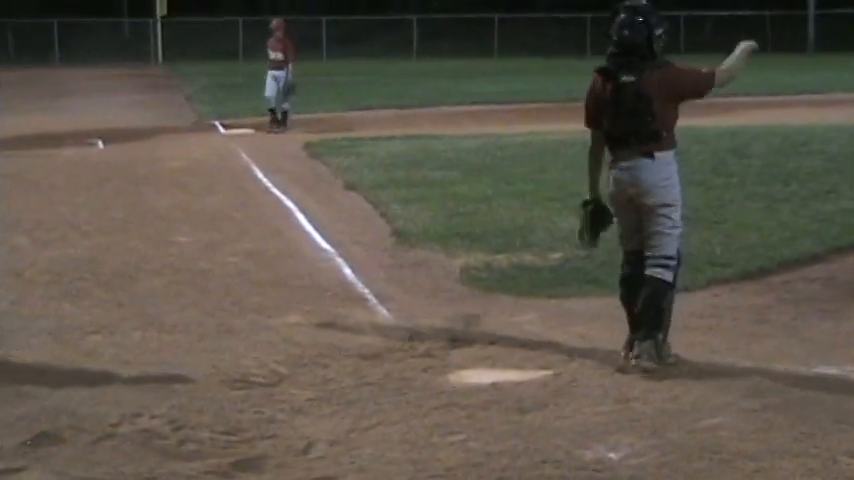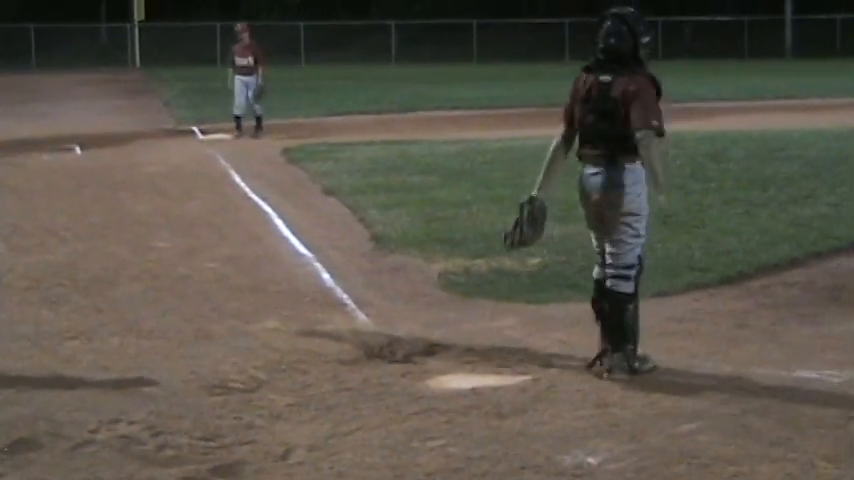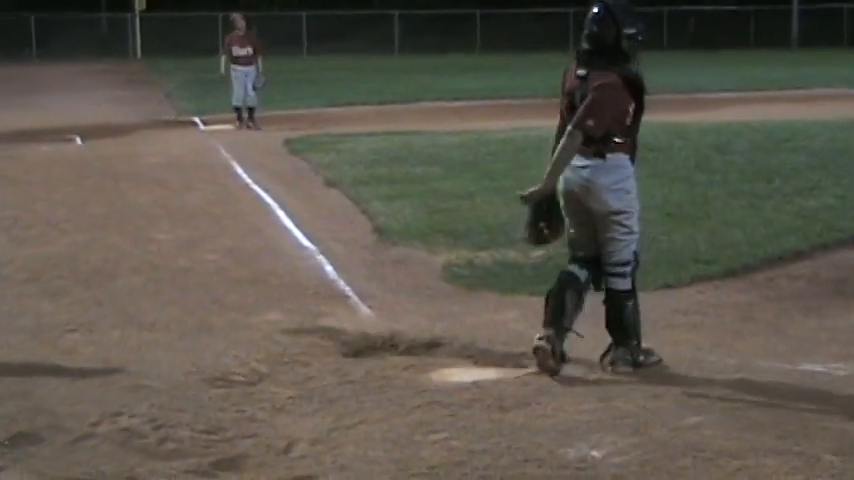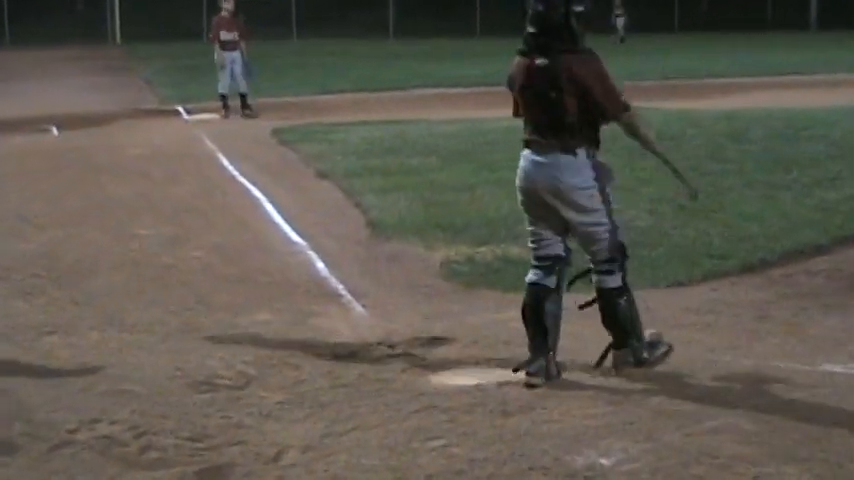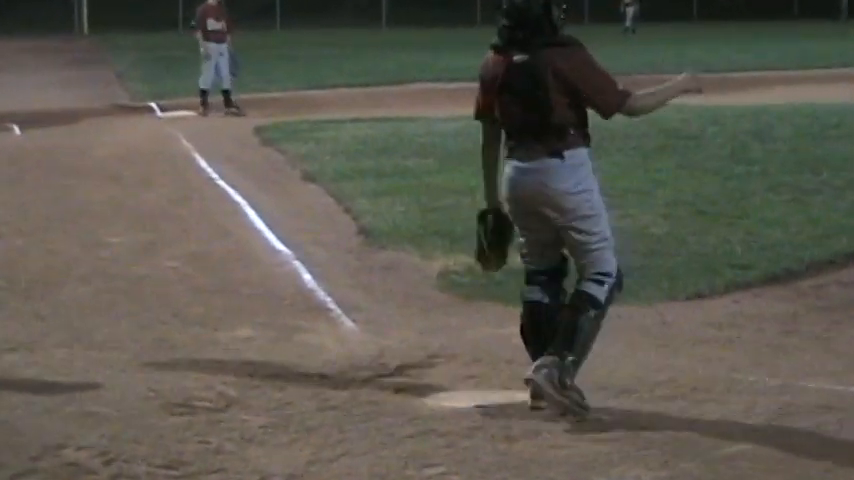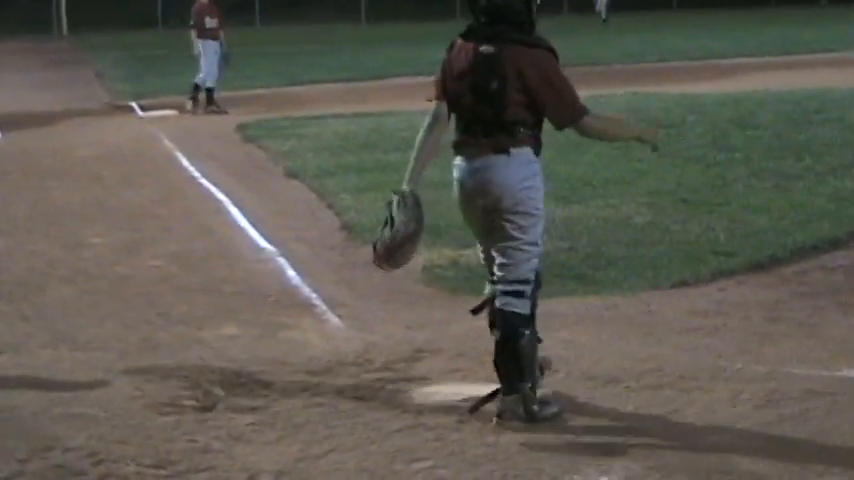
dt=0.3s
person 1, frame 1
left shoulder: (601, 82)
right shoulder: (665, 75)
left elbow: (597, 143)
right elbow: (721, 76)
left wrist: (593, 192)
right wrist: (743, 49)
left hip: (619, 172)
right hip: (657, 170)
left knee: (633, 258)
right knee: (662, 258)
left ankle: (638, 337)
right ankle: (650, 344)
person 1, frame 2
left shoulder: (585, 80)
right shoulder: (640, 85)
left elbow: (564, 139)
right elbow: (646, 139)
left wrist: (539, 191)
right wrist: (658, 189)
left hip: (590, 176)
right hip: (625, 178)
left knee: (607, 263)
right knee: (626, 267)
left ankle: (611, 345)
right ankle: (622, 354)
person 1, frame 3
left shoulder: (575, 72)
right shoulder: (612, 82)
right elbow: (574, 133)
left wrist: (553, 184)
right wrist: (548, 184)
left hip: (575, 172)
right hip: (610, 173)
left knee: (583, 258)
right knee: (619, 263)
left ankle: (552, 334)
right ankle: (625, 349)
person 1, frame 4
left shoulder: (520, 66)
right shoulder: (579, 63)
right elbow: (626, 117)
left hip: (532, 166)
right hip: (573, 169)
left knee: (545, 263)
right knee: (608, 255)
left ankle: (539, 361)
right ankle: (632, 348)
person 1, frame 5
left shoulder: (494, 64)
right shoulder: (563, 57)
left elbow: (491, 136)
right elbow: (630, 104)
left wrist: (490, 197)
right wrist: (680, 85)
left hip: (517, 173)
right hip: (565, 171)
left knee: (542, 276)
right knee: (601, 273)
left ankle: (544, 374)
right ankle: (556, 367)
person 1, frame 6
left shoulder: (459, 51)
right shoulder: (532, 57)
left elbow: (437, 120)
right elbow: (583, 121)
left wrist: (410, 182)
right wrist: (637, 132)
left hip: (467, 168)
right hip: (515, 169)
left knee: (500, 273)
right knee: (519, 281)
left ankle: (515, 368)
right ankle: (517, 394)
